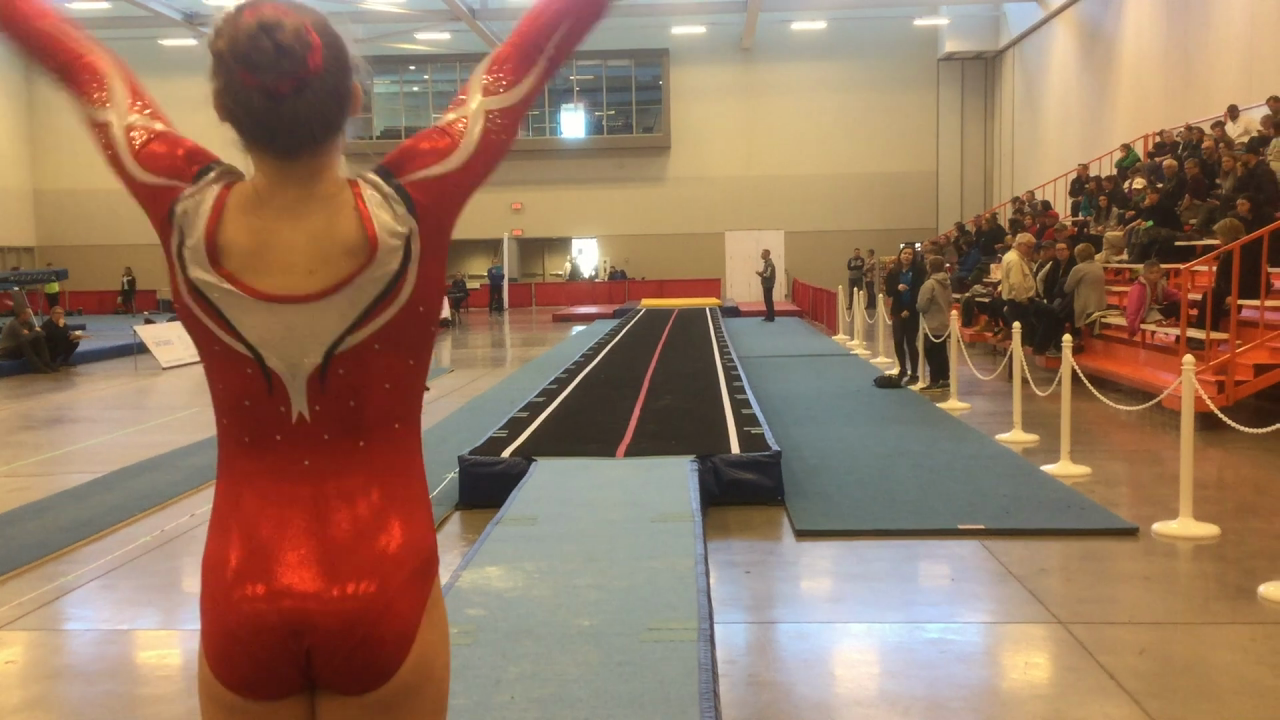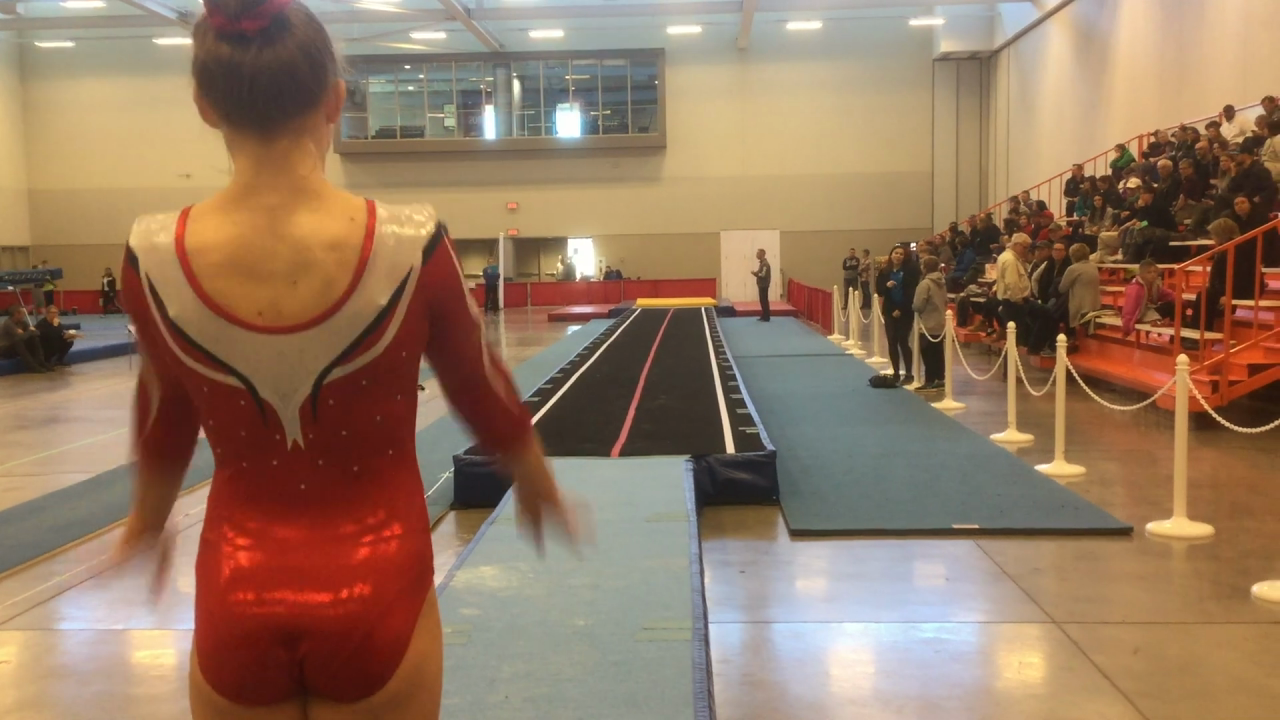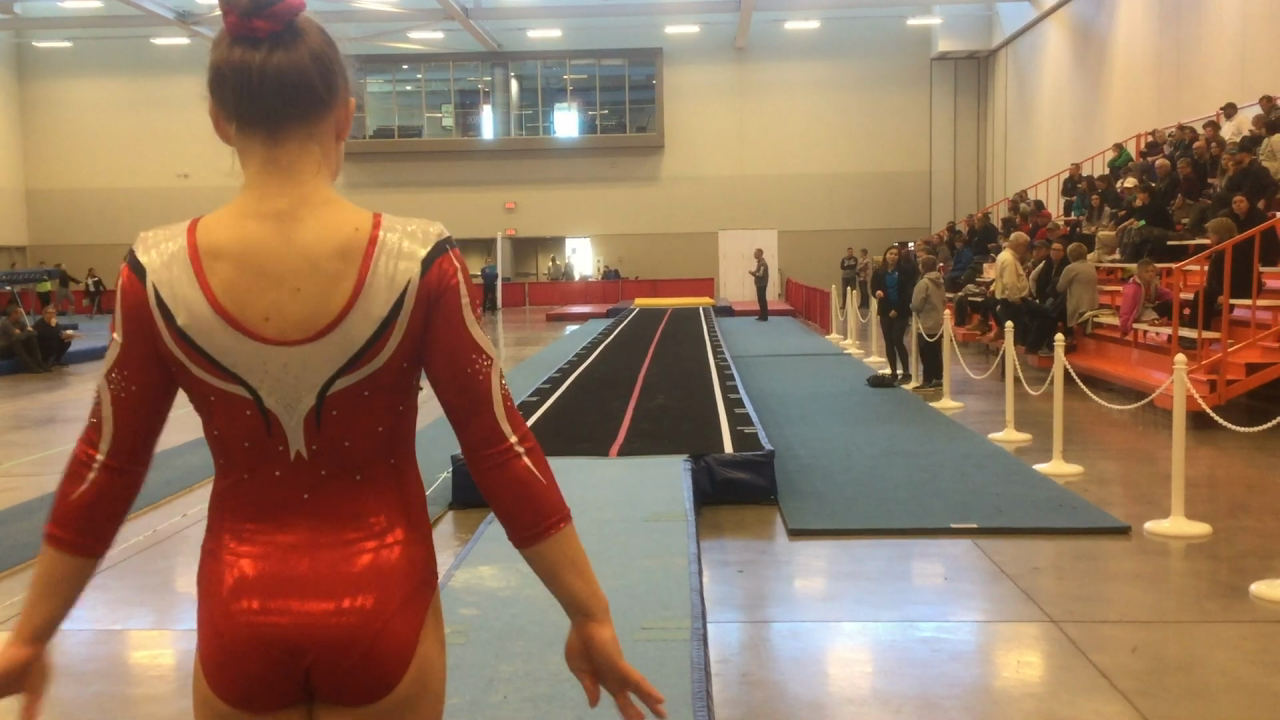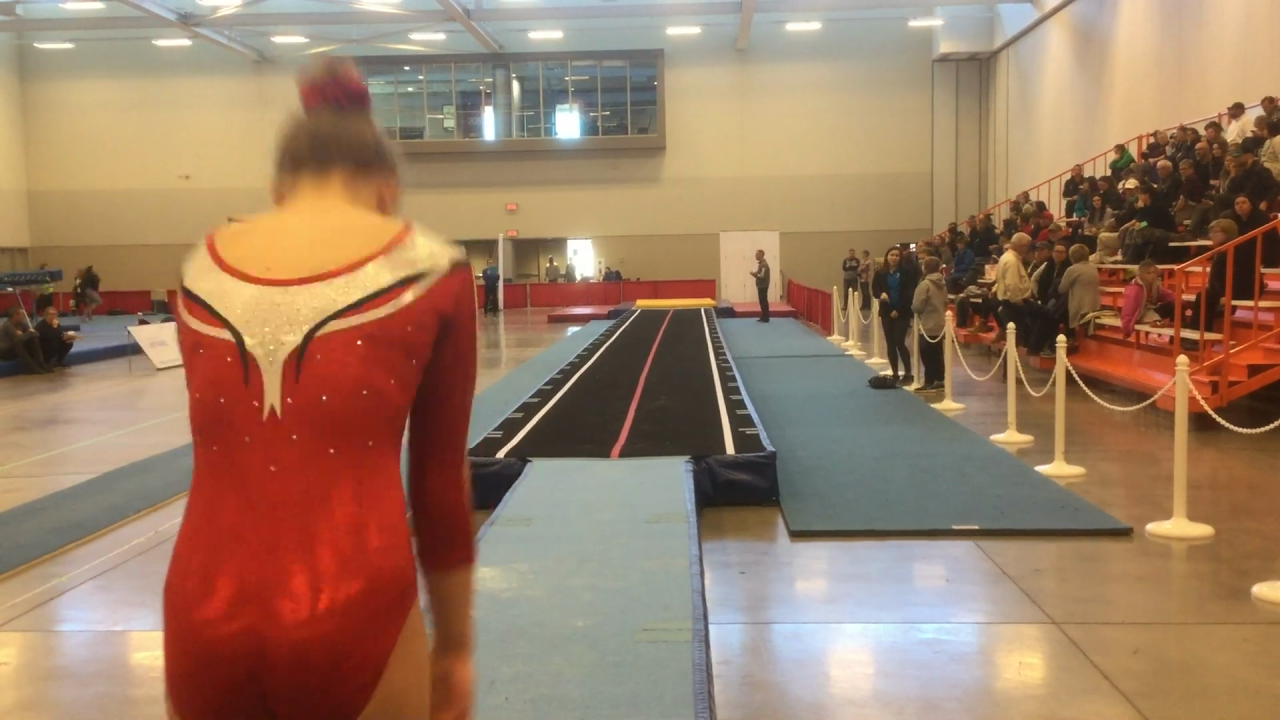
dt=0.3s
person 1, frame 1
left shoulder: (192, 216)
right shoulder: (405, 210)
left elbow: (89, 70)
right elbow: (526, 60)
left hip: (242, 601)
right hip: (381, 598)
person 1, frame 2
left shoulder: (155, 256)
right shoulder: (410, 244)
left elbow: (163, 421)
right elbow: (483, 395)
left wrist: (147, 518)
right wrist: (538, 482)
left hip: (239, 609)
right hip: (377, 603)
person 1, frame 3
left shoulder: (157, 269)
right shoulder: (417, 260)
left elbow: (106, 463)
right elbow: (500, 449)
right wrist: (590, 618)
left hip: (242, 618)
right hip: (379, 611)
person 1, frame 4
left shoulder: (205, 269)
right shoulder: (432, 271)
right elbow: (441, 480)
right wrist: (453, 647)
left hip: (208, 620)
right hip: (352, 612)
